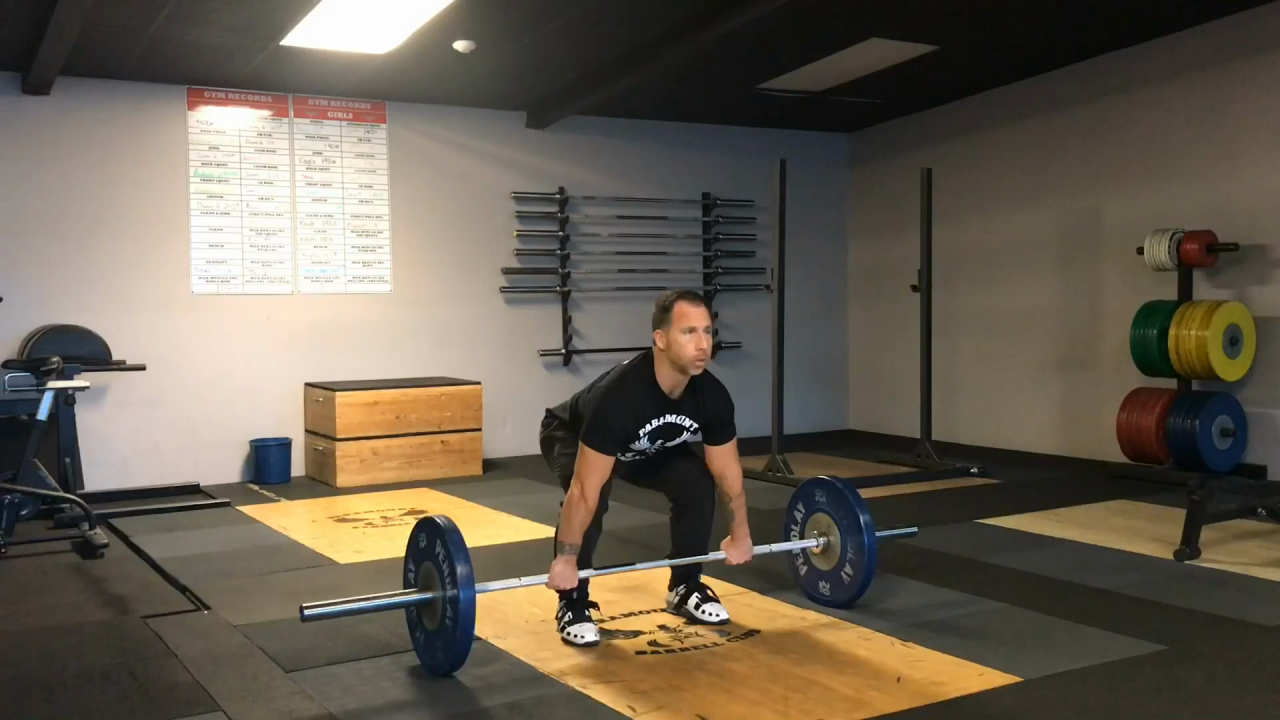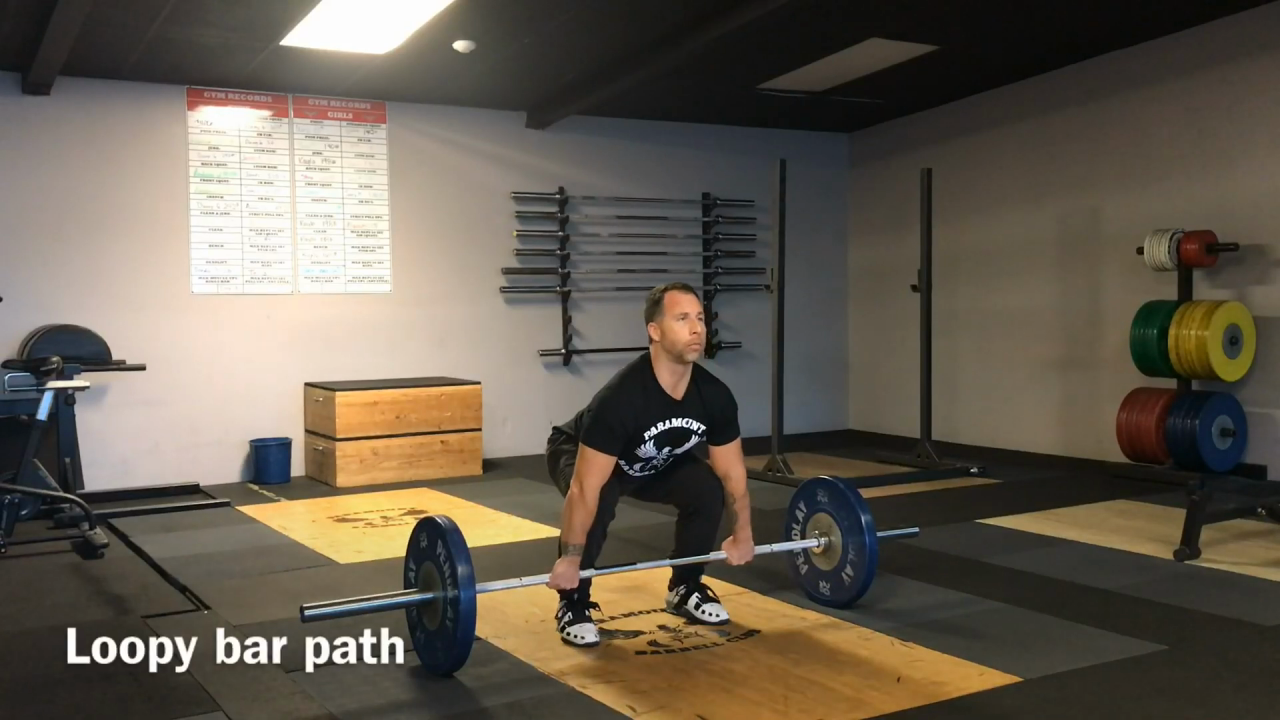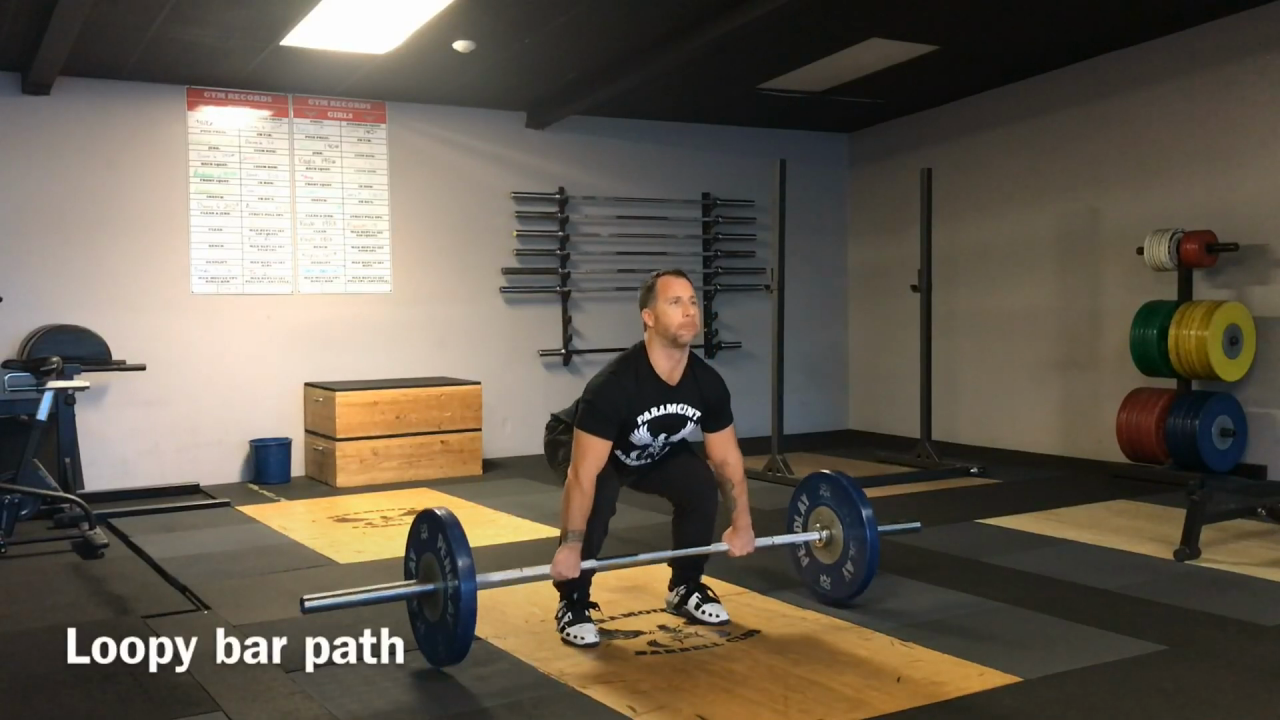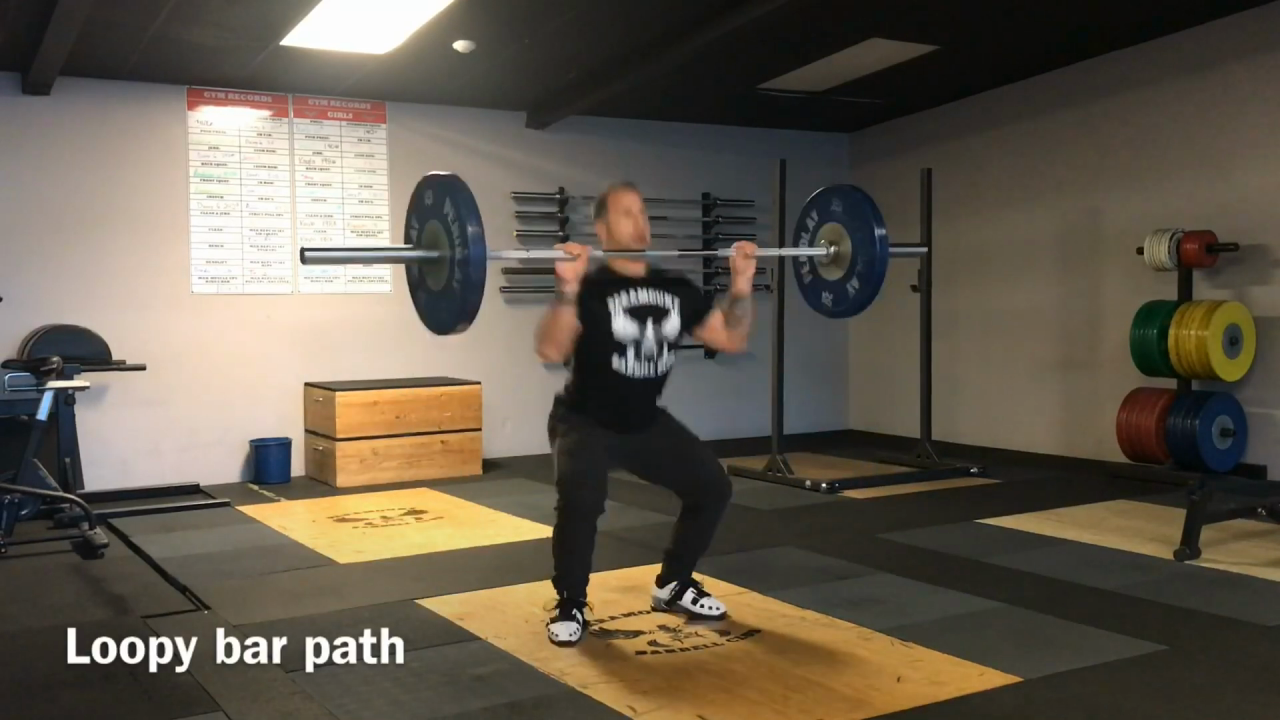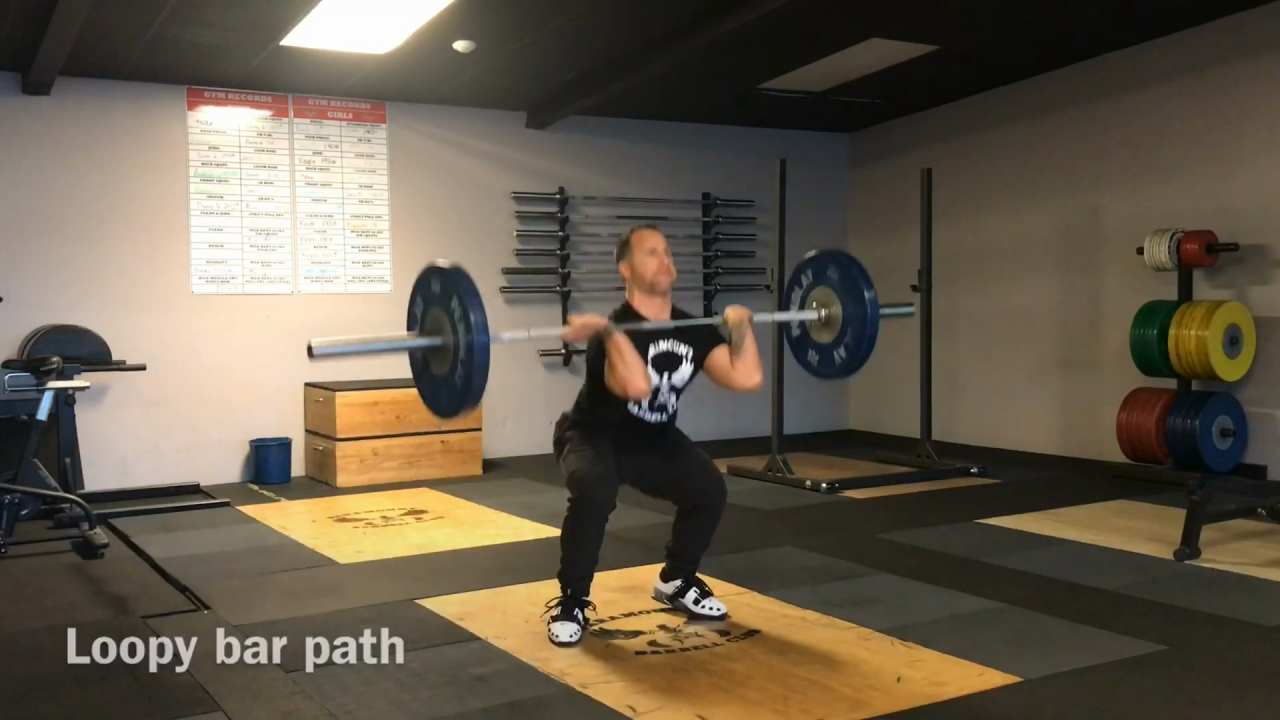
dt=1s
person 1, frame 1
left shoulder: (712, 395)
right shoulder: (620, 394)
left elbow: (727, 472)
right elbow: (585, 489)
left wrist: (739, 535)
right wrist: (566, 559)
right hip: (571, 434)
left knee: (697, 485)
right knee: (592, 500)
left ankle: (685, 588)
right ankle: (572, 603)
person 1, frame 2
left shoulder: (714, 395)
right shoulder: (621, 397)
left elbow: (732, 472)
right elbow: (585, 489)
left wrist: (742, 536)
right wrist: (569, 560)
left hip: (653, 461)
right hip: (577, 453)
left knee: (708, 490)
right knee: (598, 504)
left ankle: (685, 589)
right ankle: (573, 604)
person 1, frame 3
left shoulder: (707, 384)
right shoulder: (615, 385)
left elbow: (728, 460)
right elbow: (583, 475)
left wrist: (742, 525)
right wrist: (570, 547)
right hip: (576, 443)
left knee: (700, 486)
right knee: (598, 501)
left ankle: (685, 588)
right ankle: (573, 605)
person 1, frame 4
left shoulder: (675, 289)
right shoulder: (592, 285)
left elbow: (730, 339)
right elbow: (551, 352)
left wrist: (740, 283)
right wrist: (568, 289)
left hip: (646, 422)
right hip: (587, 421)
left knee: (712, 485)
right knee: (581, 496)
left ankle: (674, 583)
right ankle: (569, 604)
person 1, frame 5
left shoulder: (693, 331)
right shoulder: (614, 333)
left elbow: (748, 378)
right elbow: (636, 385)
left wrist: (739, 324)
right wrist: (606, 328)
left hip: (655, 441)
right hip: (594, 438)
left knee: (709, 489)
right knee: (594, 493)
left ankle: (676, 580)
right ankle: (572, 602)
